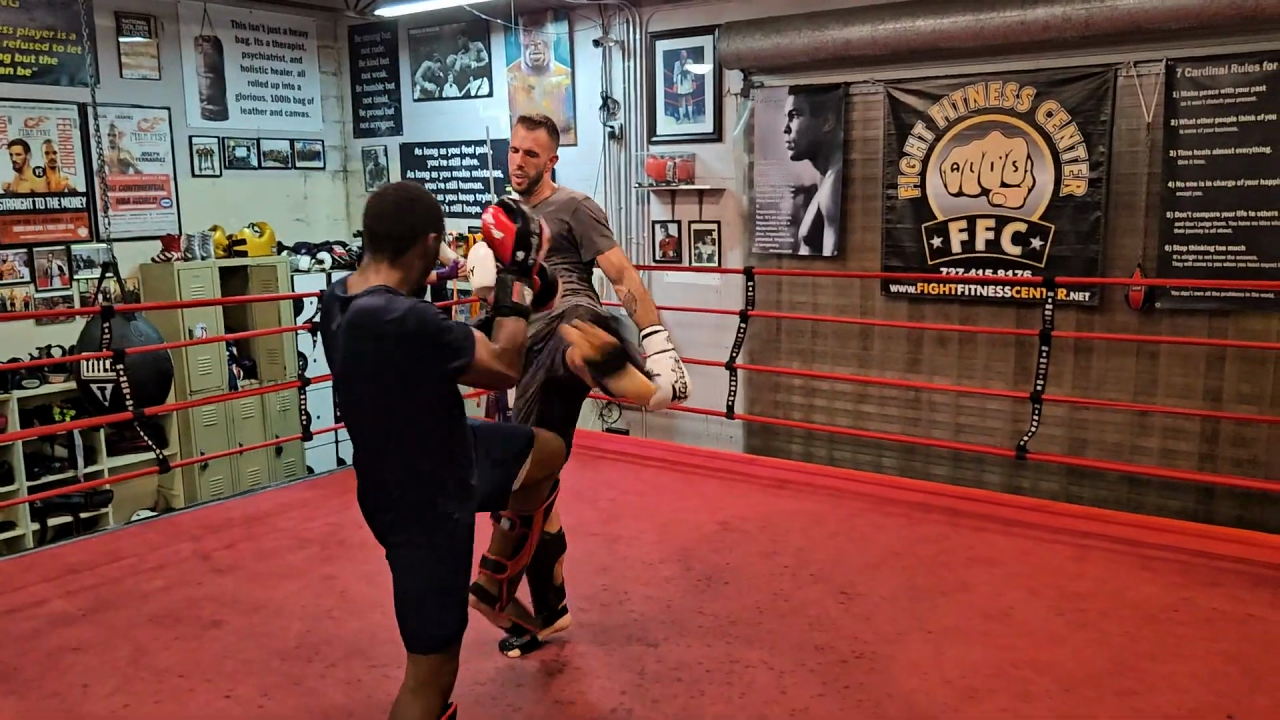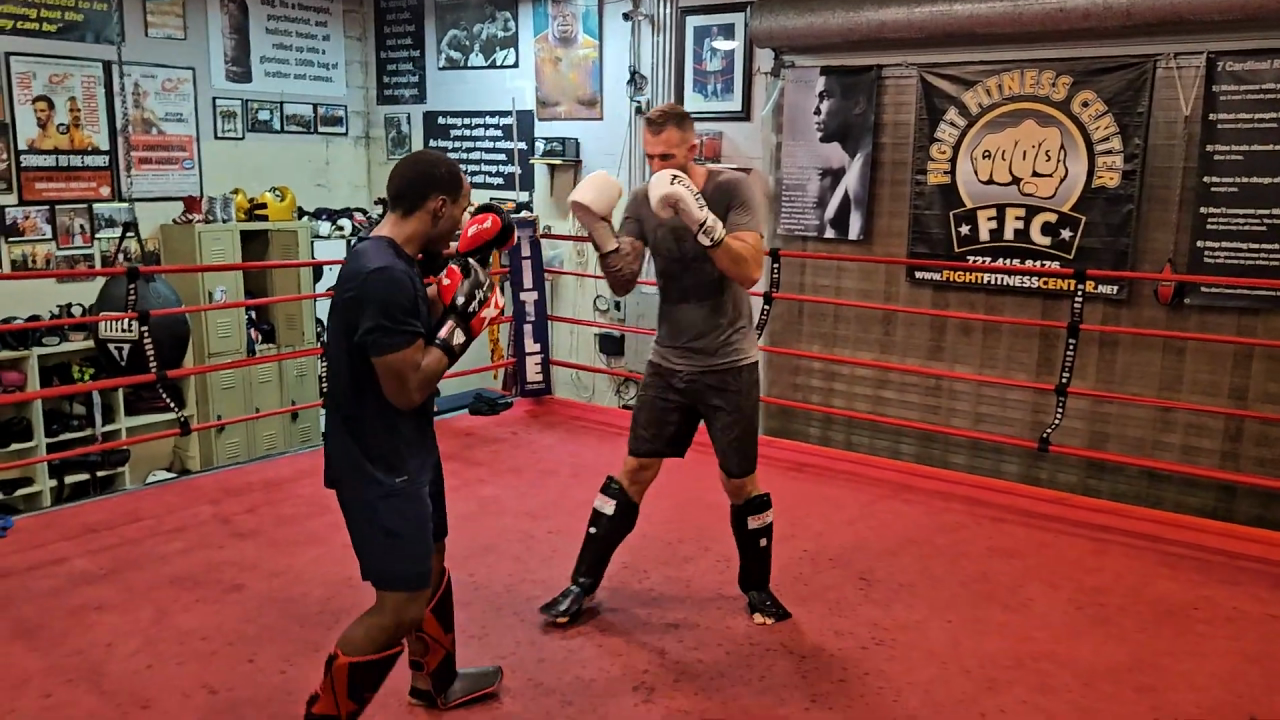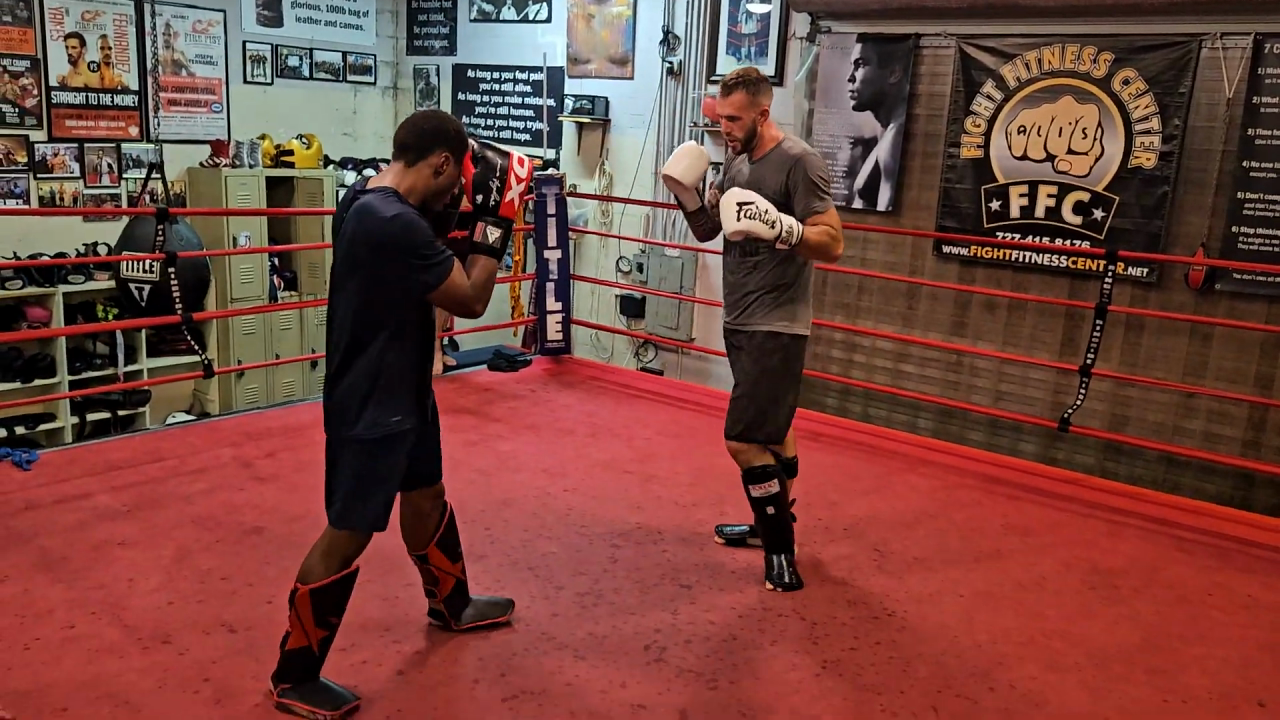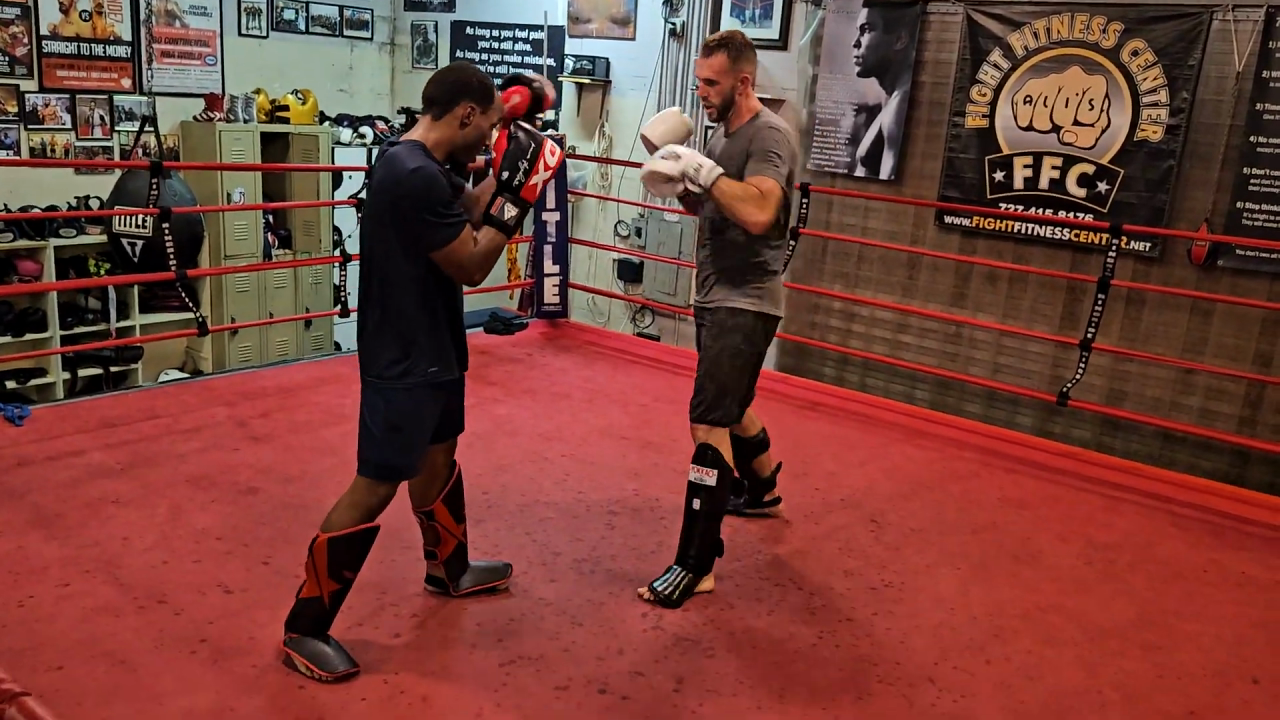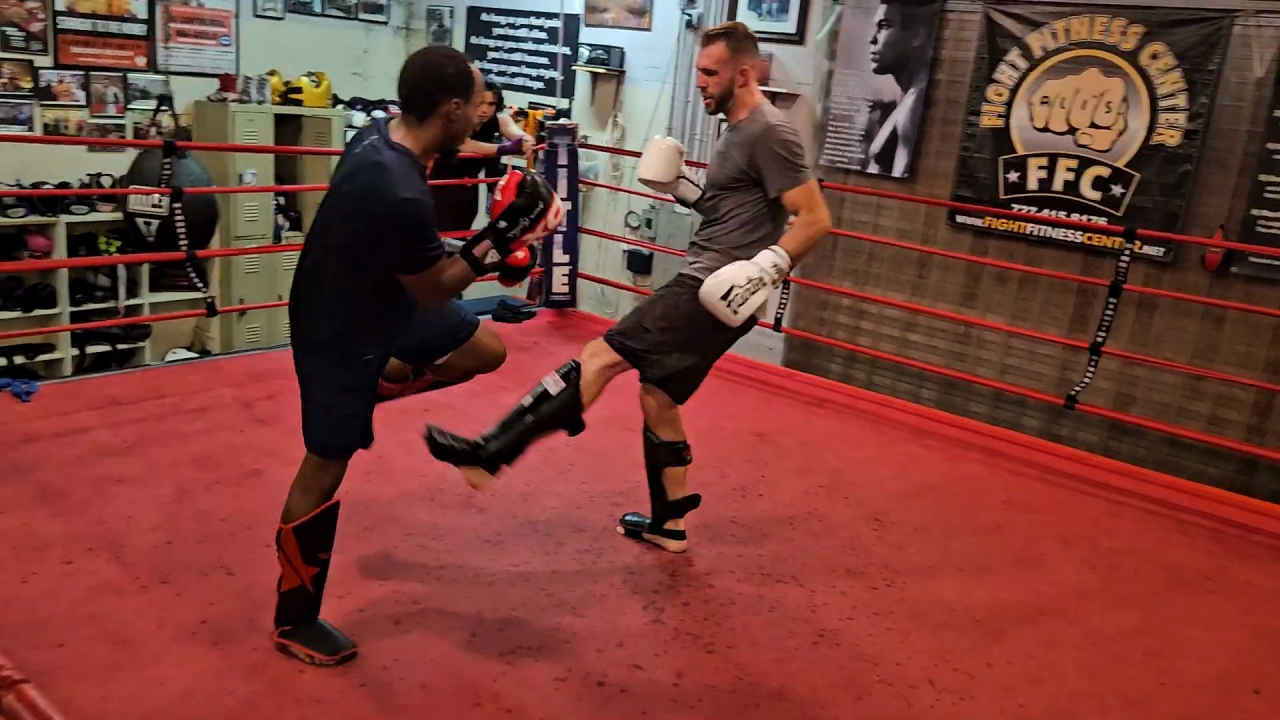
dt=0.5s
person 1, frame 1
left shoulder: (340, 297)
right shoulder: (402, 319)
right elbow: (503, 367)
right wrist: (519, 280)
left hip: (439, 456)
right hip: (424, 497)
left knee: (546, 446)
right knee: (434, 665)
left ankle: (495, 576)
person 1, frame 2
left shoulder: (393, 260)
right shoulder: (381, 275)
right elbow: (406, 389)
left wrist: (461, 271)
right wrist: (462, 321)
left hip: (407, 447)
right hip: (376, 463)
left knee: (430, 563)
right knee: (403, 604)
person 1, frame 3
left shoulder: (369, 200)
right shoulder: (392, 224)
left elbow: (431, 255)
right elbow: (470, 299)
left wrist: (463, 209)
right wrist: (494, 215)
left hip: (401, 389)
right hip: (371, 403)
left knee: (426, 495)
right knee: (349, 531)
left ankle: (451, 603)
person 1, frame 4
left shoulder: (417, 160)
right shoulder: (415, 176)
left elbow: (469, 215)
right elbow: (472, 265)
left wrist: (504, 178)
right wrist: (519, 192)
left hip: (431, 342)
right hip: (404, 354)
left knee: (438, 454)
right knee: (376, 485)
left ankle: (448, 568)
right ankle: (306, 626)
person 1, frame 5
left shoulder: (383, 134)
right shoulder: (401, 198)
right elbow: (433, 291)
left wrist: (493, 238)
right wrist: (500, 238)
left hip: (376, 297)
right hip: (340, 328)
right knee: (327, 465)
left ankle: (373, 383)
right ankle: (294, 620)
person 2, frame 1
left shoulder: (575, 209)
left elbow: (625, 277)
left wrist: (658, 342)
right wrist: (478, 281)
left hip: (567, 323)
right hip: (526, 356)
left knee: (571, 346)
right ankle: (547, 611)
person 2, frame 2
left shoulder: (733, 189)
right shoulder: (643, 200)
left elbow: (749, 271)
right elbow: (621, 283)
left wrist: (698, 217)
right wrist: (599, 231)
left hip: (728, 364)
right hip: (670, 363)
left knee: (740, 481)
right knee: (635, 468)
left ankle: (758, 586)
right ankle: (584, 582)
person 2, frame 3
left shoulder: (800, 162)
right shoulder: (737, 162)
left elbow: (831, 246)
right elbow: (706, 232)
left wrist: (775, 223)
right wrist: (688, 196)
left hip: (775, 328)
right hip: (740, 322)
left knee: (744, 442)
right knee: (770, 428)
left ankle: (782, 547)
right ankle: (772, 523)
person 2, frame 4
left shoulder: (770, 135)
right shoulder: (721, 132)
left elbow: (756, 214)
right elbow: (701, 204)
left wrist: (698, 169)
right wrist: (668, 168)
left hip: (745, 303)
right hip: (714, 297)
left knee: (708, 427)
right knee: (732, 405)
left ankle: (696, 563)
right ankle: (761, 489)
person 2, frame 5
left shoulder: (768, 133)
right shoulder: (746, 129)
left elbow: (815, 219)
left wrist: (766, 266)
right wrist: (692, 188)
left hip: (720, 291)
right hip: (715, 294)
left knee: (599, 359)
right knee: (658, 401)
left ankle: (488, 454)
right ankle: (669, 521)
